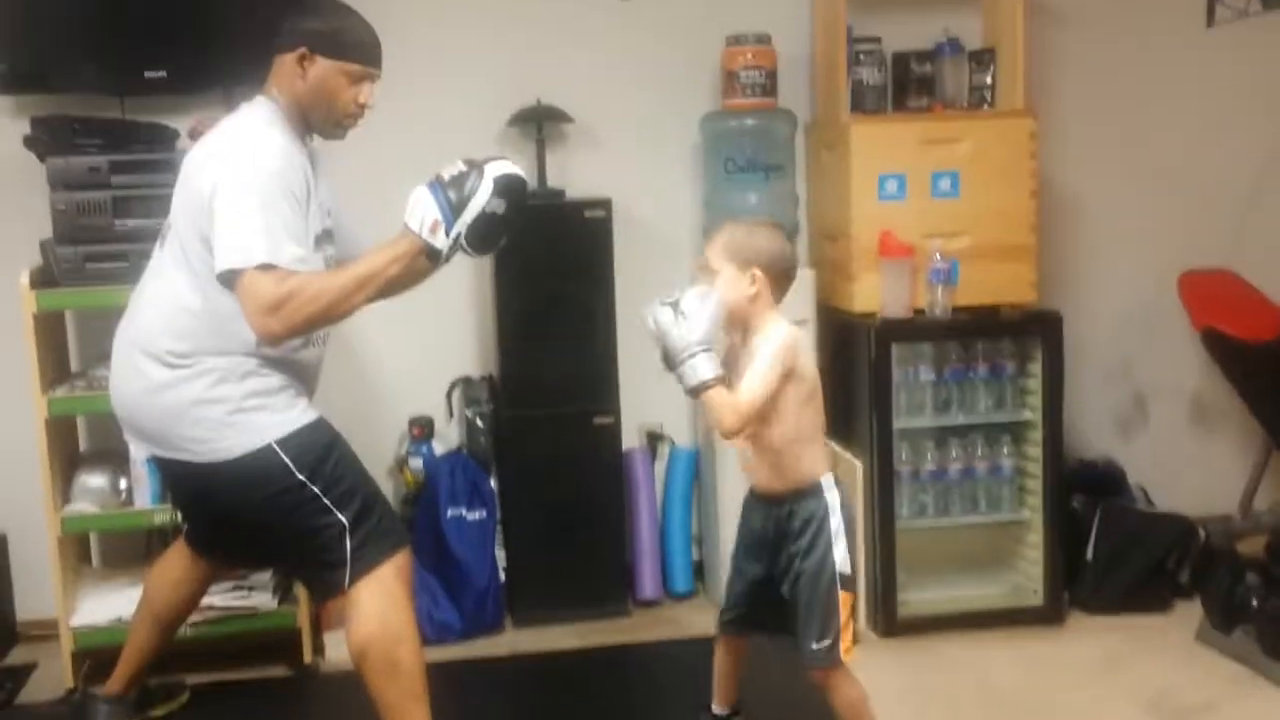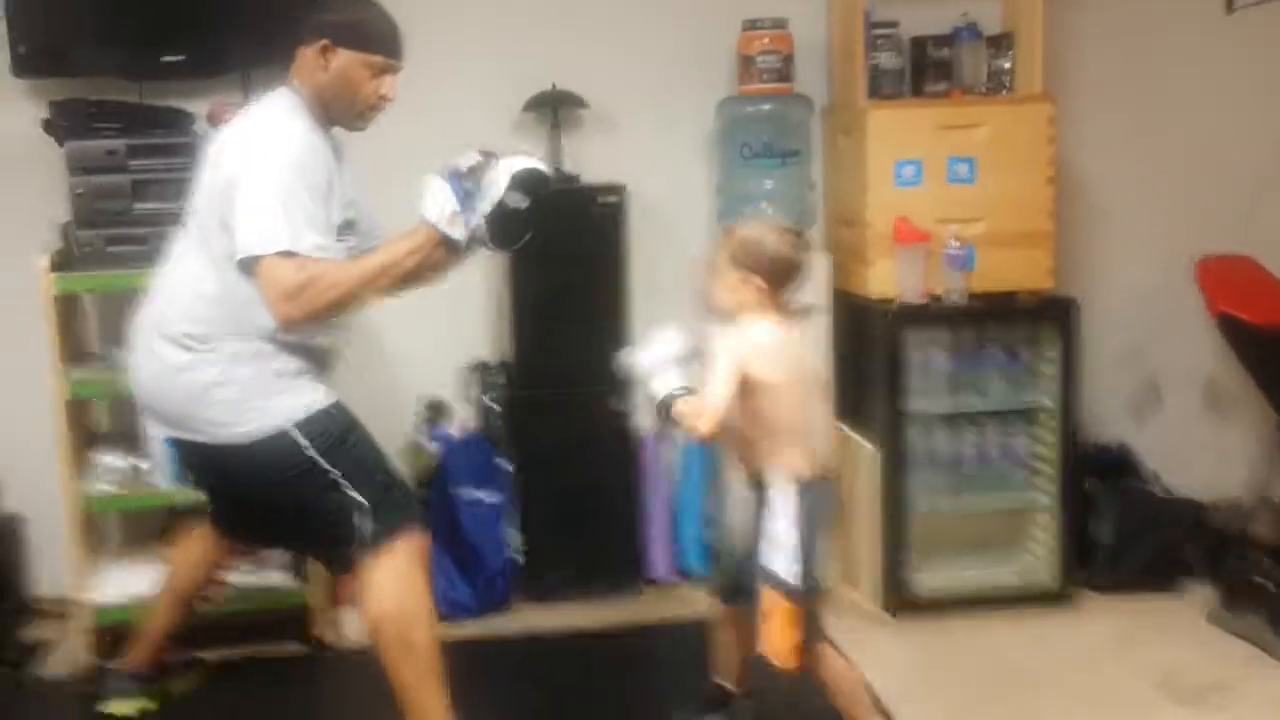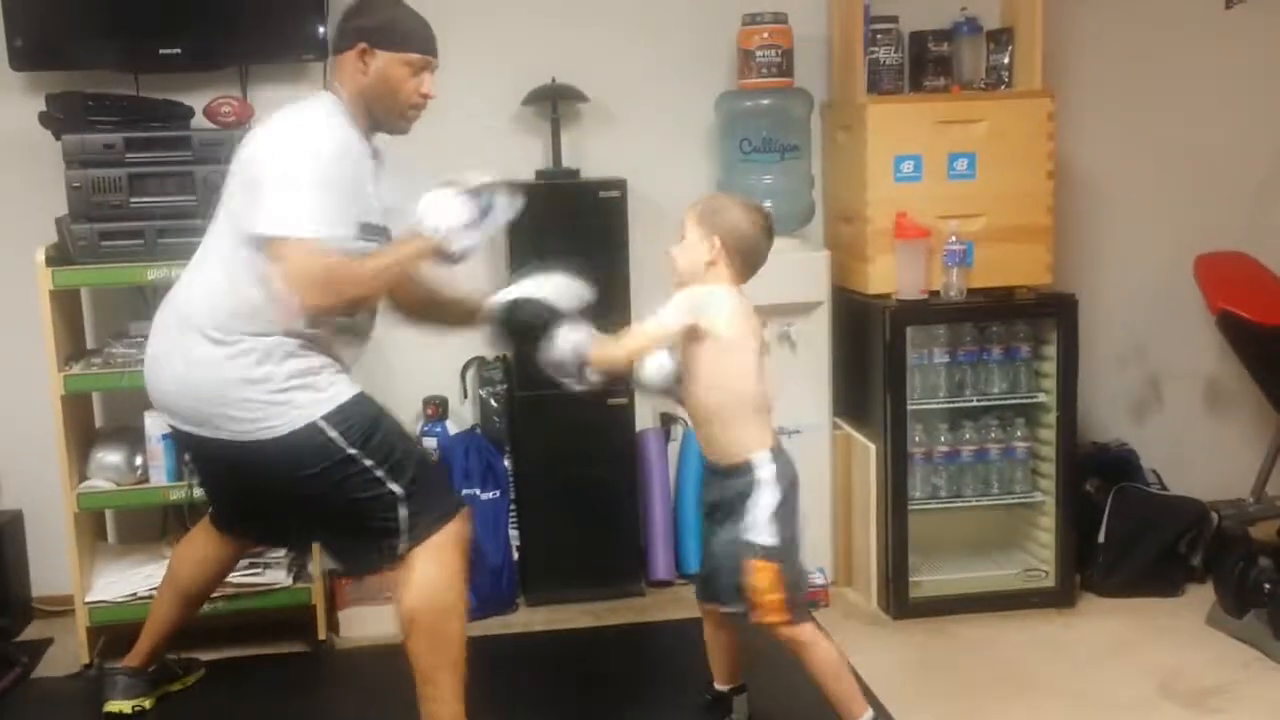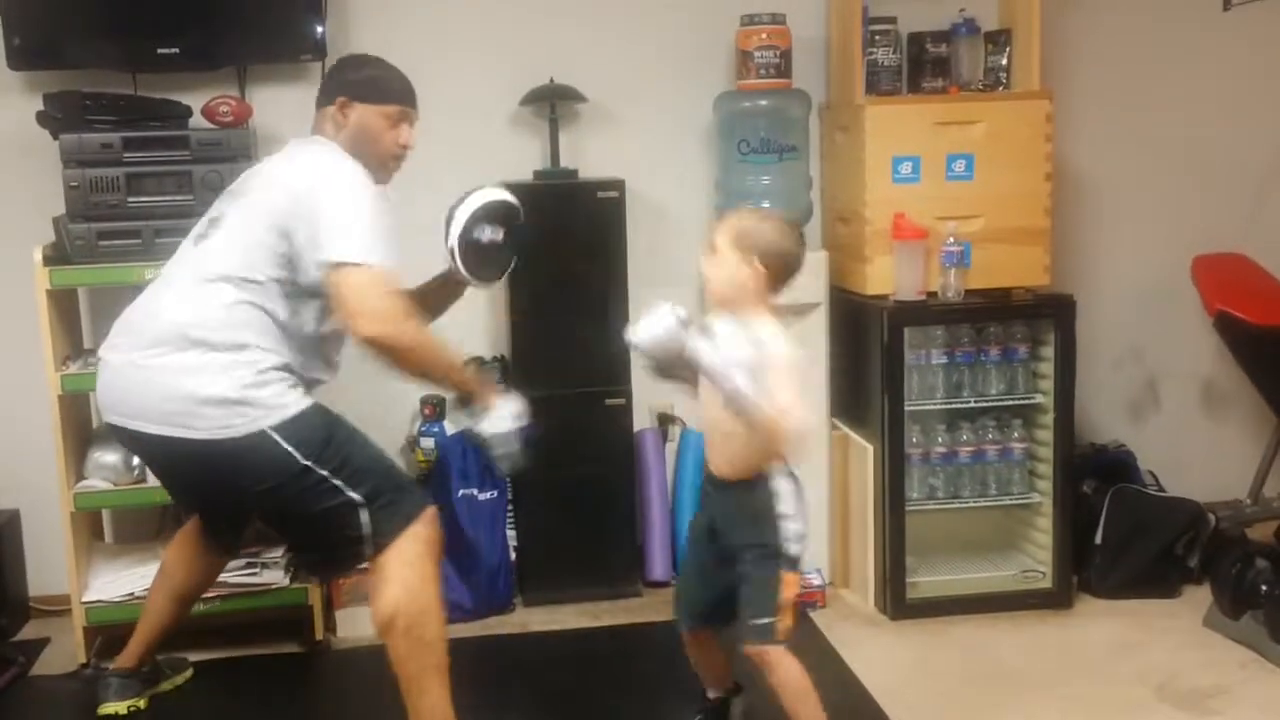
dt=0.5s
person 1, frame 1
left shoulder: (276, 149)
right shoulder: (260, 152)
left elbow: (347, 278)
right elbow: (274, 312)
left wrist: (445, 238)
right wrist: (416, 241)
left hip: (173, 391)
right hip: (216, 400)
left knee: (215, 544)
right knee: (378, 561)
person 1, frame 2
left shoulder: (304, 141)
right shoulder: (279, 142)
left elbow: (363, 268)
right elbow: (295, 298)
left wrist: (461, 230)
right wrist: (433, 229)
left hip: (192, 373)
right hip: (236, 384)
left knee: (237, 522)
right knee: (395, 541)
person 1, frame 3
left shoulder: (350, 148)
right shoulder: (317, 140)
left elbow: (389, 289)
right elbow: (312, 292)
left wrist: (491, 308)
right wrist: (426, 239)
left hip: (189, 370)
right hip: (250, 381)
left knee: (241, 521)
right knee: (437, 527)
person 1, frame 4
left shoulder: (285, 175)
right shoulder: (337, 181)
left elbow: (320, 323)
right elbow: (378, 327)
left wrist: (460, 277)
right wrist: (482, 393)
left hip: (130, 382)
right hip: (211, 396)
left knee: (222, 520)
right knee: (407, 531)
person 2, frame 1
left shoulder: (779, 339)
right shoulder: (746, 342)
left elbow: (731, 420)
right elbow: (723, 397)
left wrist: (694, 352)
right wrist: (678, 348)
left hip: (811, 512)
right hip: (764, 510)
left knee: (825, 660)
right knee: (733, 630)
person 2, frame 2
left shoulder: (736, 342)
right shoulder: (786, 336)
left elbow: (705, 423)
left wrist: (664, 380)
left hip: (784, 500)
right hip: (790, 493)
left knee: (797, 642)
right knee: (734, 601)
person 2, frame 3
left shoulder: (701, 304)
right shoulder: (732, 312)
left elbow: (616, 355)
left wrist: (572, 349)
right wrist: (677, 382)
left hip: (754, 482)
right hip: (725, 481)
left knee: (788, 625)
right knee: (715, 603)
person 2, frame 4
left shoulder: (770, 345)
right shoulder: (714, 328)
left elbow: (781, 438)
left wrist: (727, 373)
right wrist: (673, 354)
left hip: (762, 502)
right hip: (715, 494)
left knee: (763, 643)
right knee: (695, 624)
